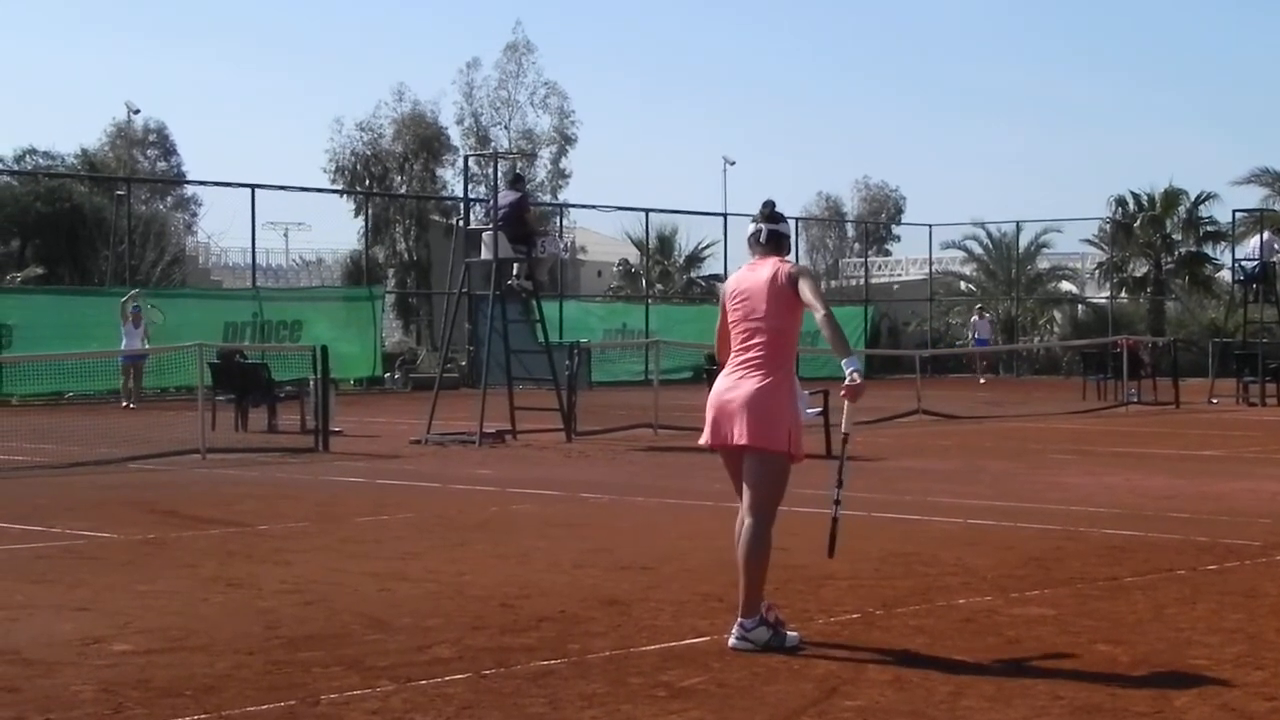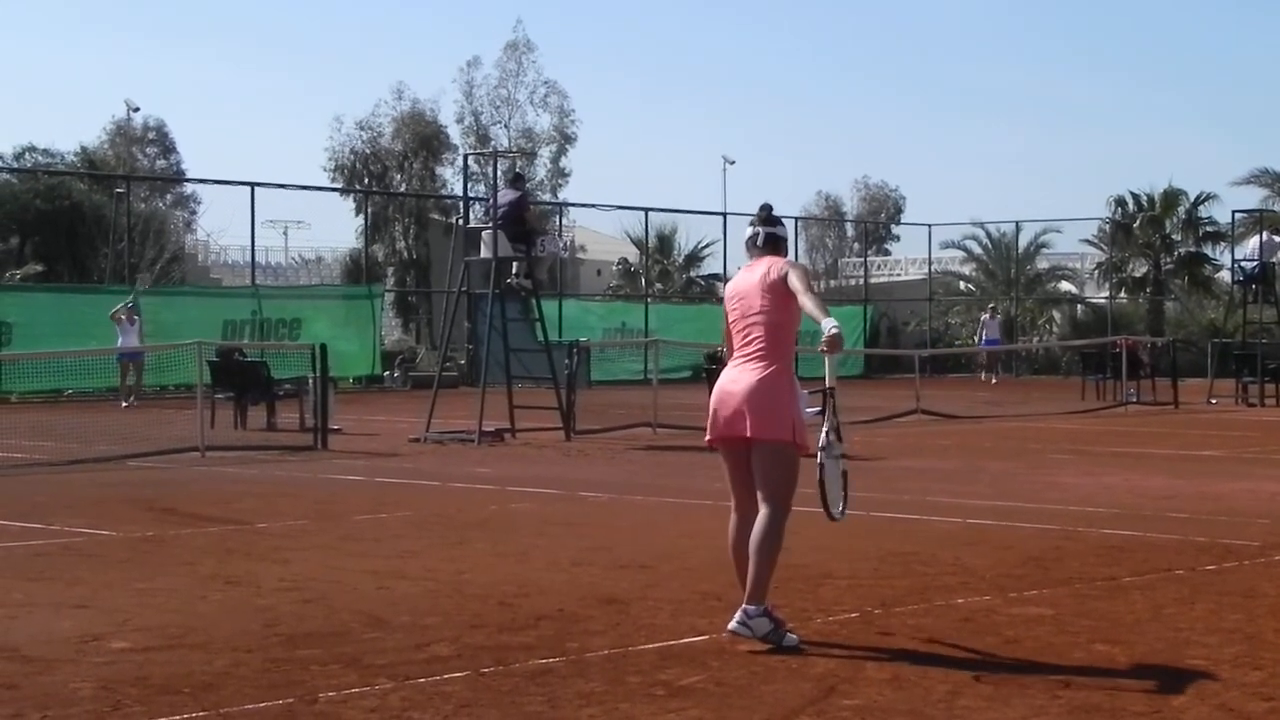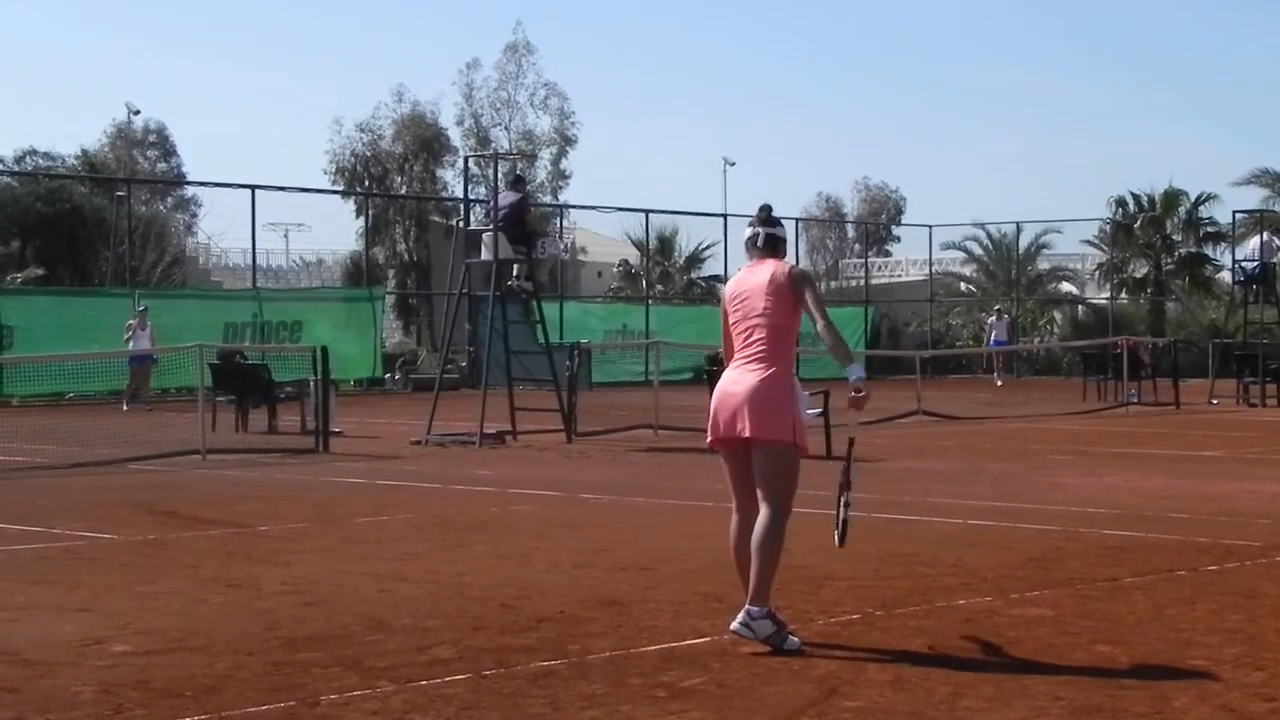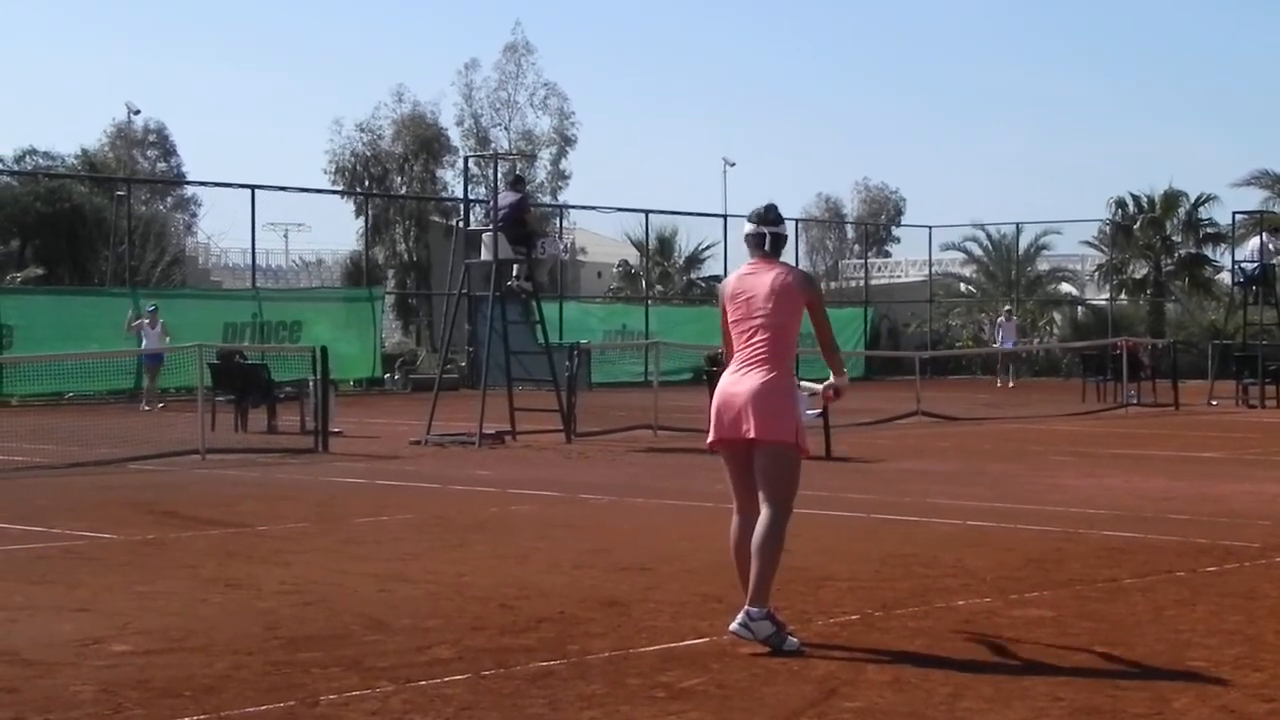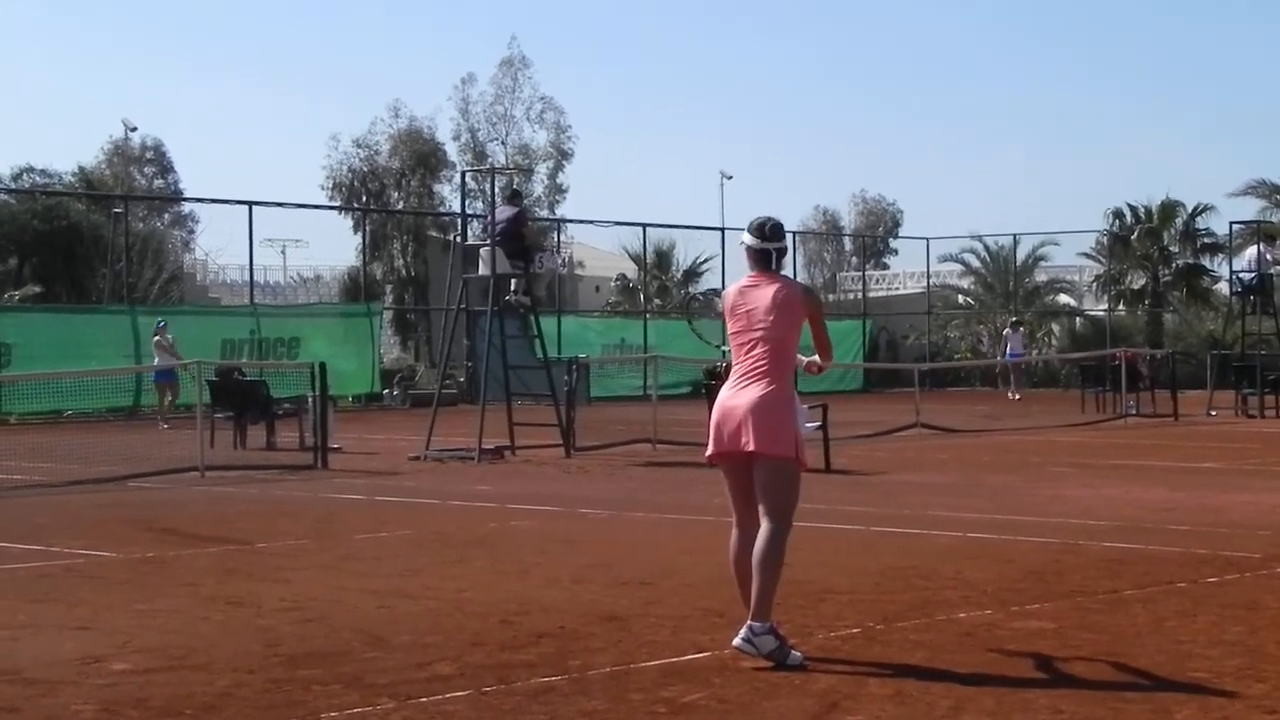
dt=0.5s
person 1, frame 1
left shoulder: (732, 283)
right shoulder: (794, 274)
right elbow: (823, 314)
right wrist: (851, 366)
left hip: (725, 395)
right hip: (766, 400)
left knee: (748, 510)
right knee: (760, 515)
left ankle: (754, 610)
right ankle: (748, 625)
person 1, frame 2
left shoulder: (733, 285)
right shoulder: (787, 268)
right elbow: (804, 293)
right wrist: (829, 324)
left hip: (727, 390)
right hip: (767, 392)
left knee: (744, 507)
right knee: (774, 506)
left ankle: (753, 607)
right ankle: (752, 610)
person 1, frame 3
left shoulder: (731, 286)
right shoulder: (792, 276)
right elbow: (822, 323)
right wrist: (854, 371)
left hip: (727, 392)
right hip: (768, 394)
left knee: (746, 508)
right knee: (775, 507)
left ankle: (756, 608)
right ankle: (756, 612)
person 1, frame 4
left shoulder: (729, 285)
right shoulder: (800, 281)
right elbow: (827, 344)
right wrist: (839, 378)
left hip: (728, 393)
right hip: (770, 395)
left knee: (745, 508)
right knee: (775, 508)
left ankle: (754, 609)
right ankle: (755, 612)
person 1, frame 5
left shoulder: (730, 296)
right shoulder: (801, 294)
right elbow: (825, 352)
right wrist: (816, 362)
left hip: (728, 406)
right hip: (769, 407)
left knee: (745, 522)
right knee: (775, 522)
left ankle: (757, 623)
right ankle: (757, 627)
